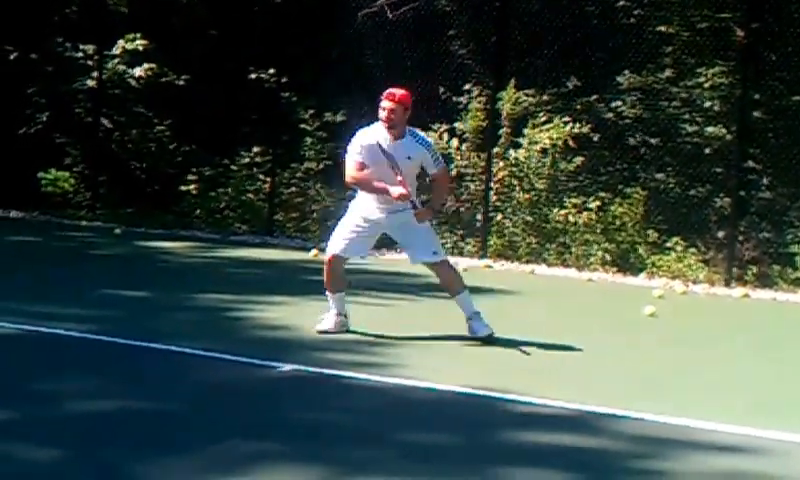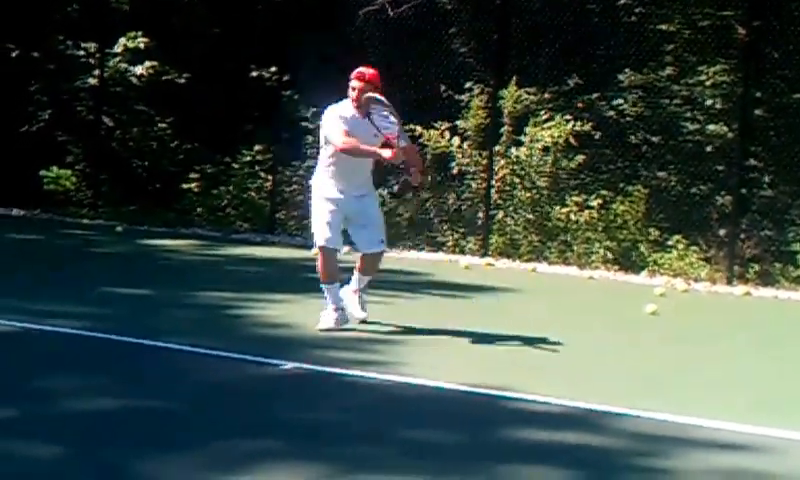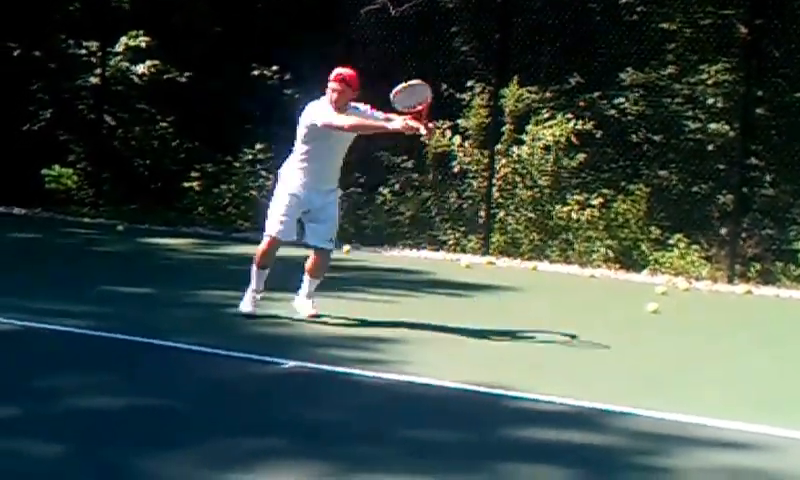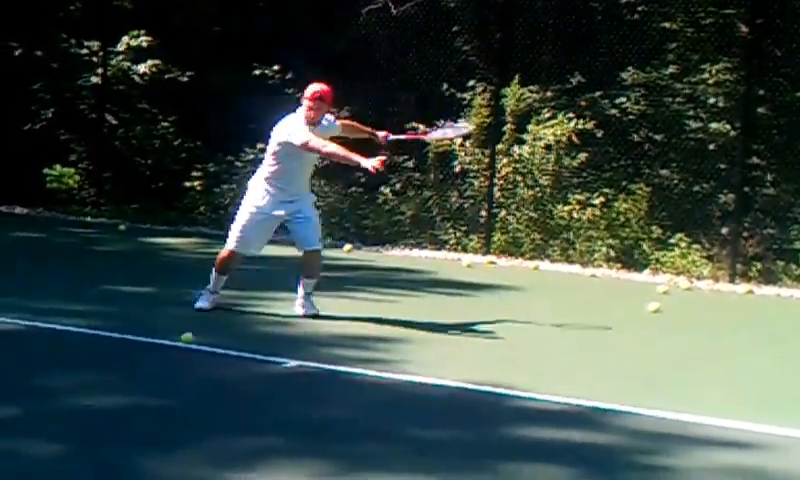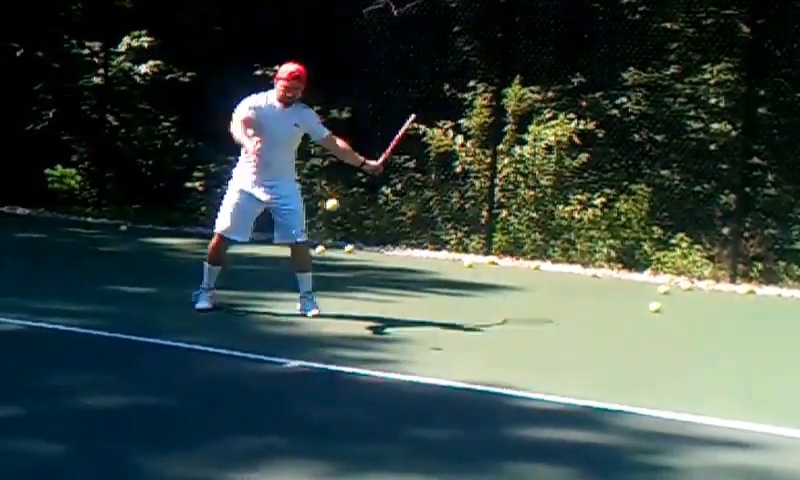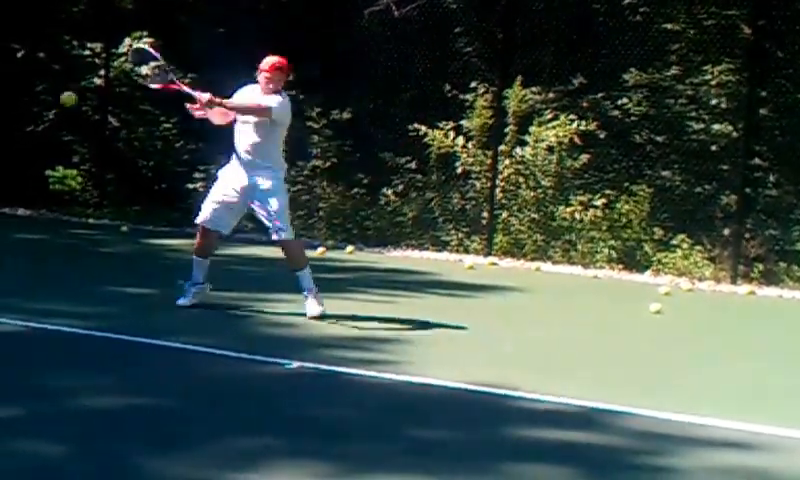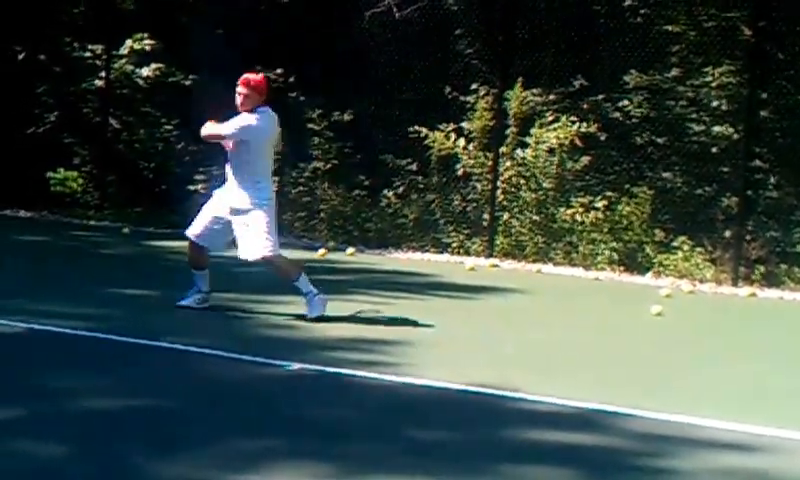
dt=0.2s
person 1, frame 1
left shoulder: (421, 144)
right shoulder: (364, 137)
left elbow: (442, 179)
right elbow: (352, 176)
left wrist: (431, 207)
right wrist: (389, 189)
left hip: (404, 213)
right hip: (366, 209)
left knee: (440, 262)
right knee: (333, 257)
left ankle: (472, 316)
right ankle: (337, 314)
person 1, frame 2
right shoulder: (335, 114)
left elbow: (407, 149)
right elbow: (343, 144)
left wrist: (416, 171)
right wrist: (380, 153)
left hip: (362, 194)
right hip: (328, 191)
left knee: (375, 252)
right knee: (327, 247)
left ankle: (355, 292)
right ankle: (334, 307)
person 1, frame 3
left shoulder: (358, 110)
right shoulder: (316, 110)
left elbow: (388, 118)
right elbow: (346, 124)
left wrist: (415, 122)
right wrist: (389, 125)
left hip: (326, 191)
right hip: (296, 185)
left knee: (322, 250)
right knee: (274, 237)
left ankle: (305, 296)
right ankle: (254, 292)
person 1, frame 4
left shoulder: (325, 124)
right shoulder: (291, 127)
left elbow: (343, 125)
right elbow: (324, 148)
left wrist: (374, 133)
right wrist: (363, 161)
left hip: (299, 199)
right hip: (265, 196)
left knee: (313, 250)
right knee: (233, 250)
left ankle: (305, 299)
right ankle: (212, 291)
person 1, frame 5
left shoulder: (304, 114)
right shoulder: (254, 103)
left elbow: (332, 141)
right elbow: (237, 126)
left wrist: (362, 161)
right wrist: (248, 141)
left hip: (284, 185)
right hip: (246, 181)
left knee: (298, 242)
right knee: (222, 236)
left ankle: (306, 296)
right ankle: (207, 289)
person 1, frame 6
left shoulder: (281, 104)
right shoulder: (250, 93)
left elbow: (254, 109)
right elbow: (227, 116)
left wrist: (215, 102)
right wrist: (206, 110)
left hip: (267, 180)
right hip: (236, 174)
left knee: (285, 239)
right knee: (206, 227)
left ankle: (310, 293)
right ankle: (197, 284)
person 1, frame 7
left shoulder: (248, 123)
right shoulder: (268, 117)
left elbow: (207, 131)
right elbow: (275, 144)
left wrist: (212, 127)
left hip: (253, 199)
right hip: (231, 193)
left knee: (266, 254)
right knee: (197, 240)
left ankle: (313, 295)
right ankle: (202, 291)
